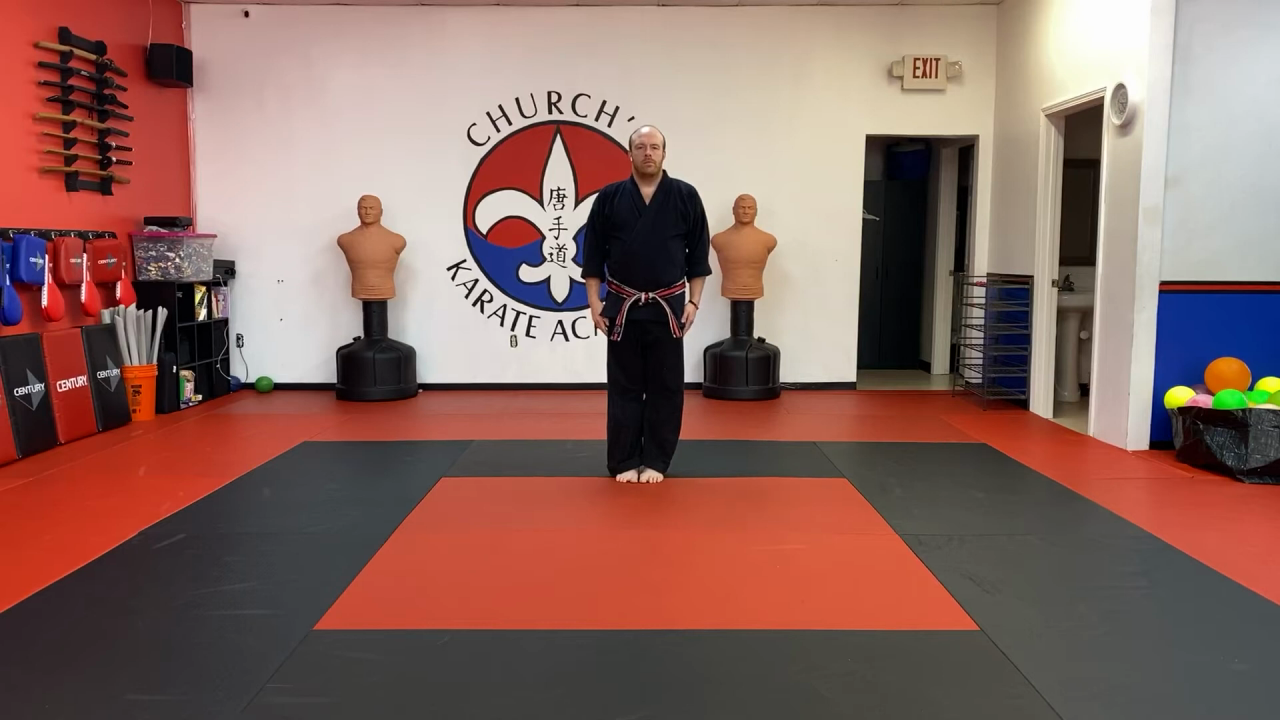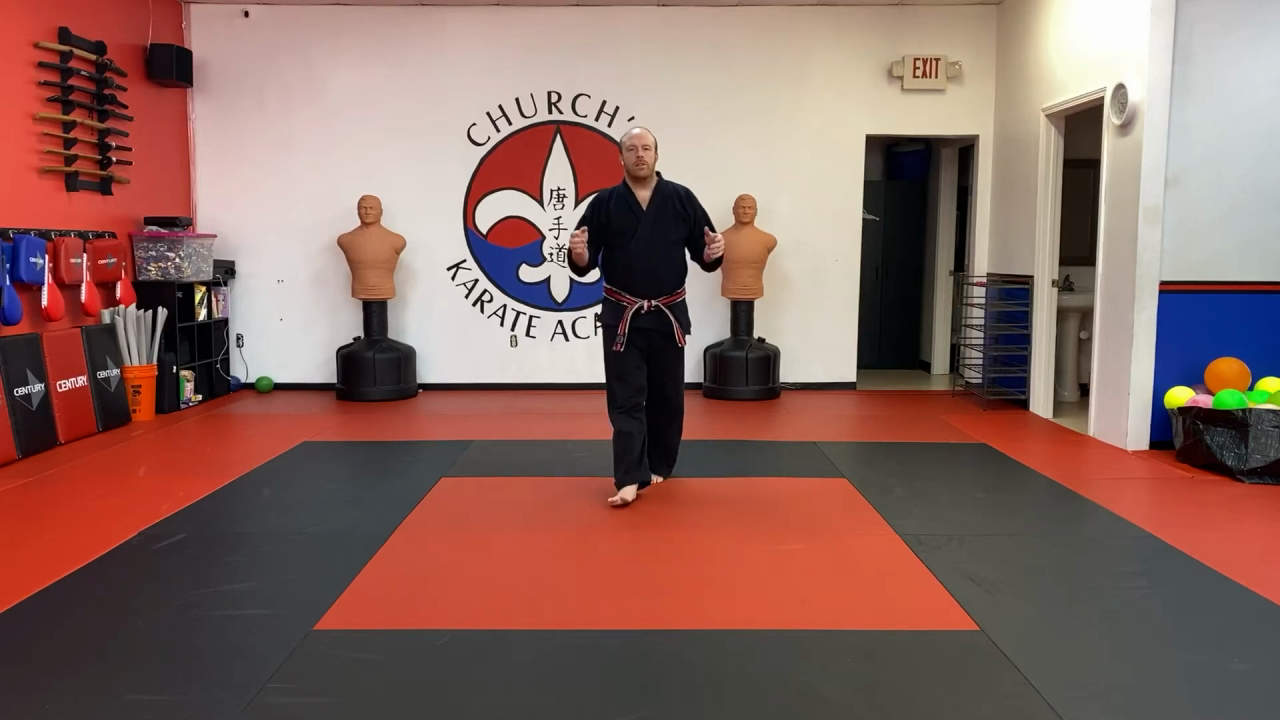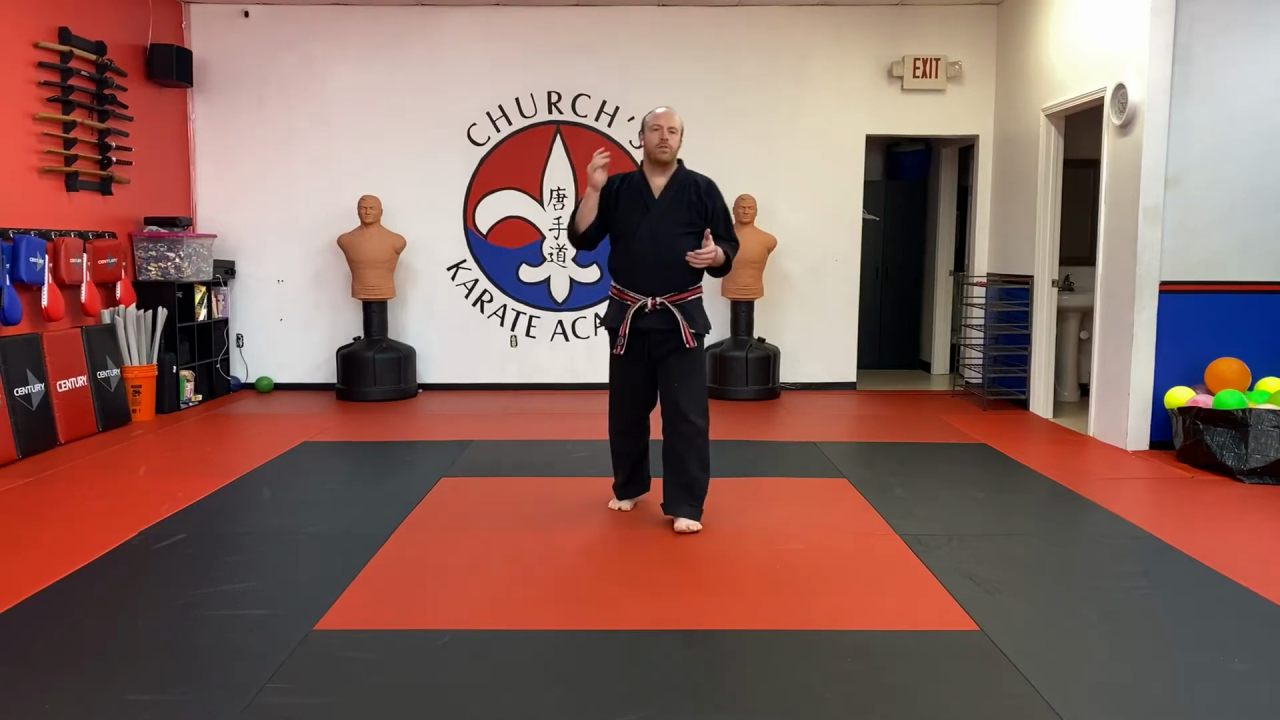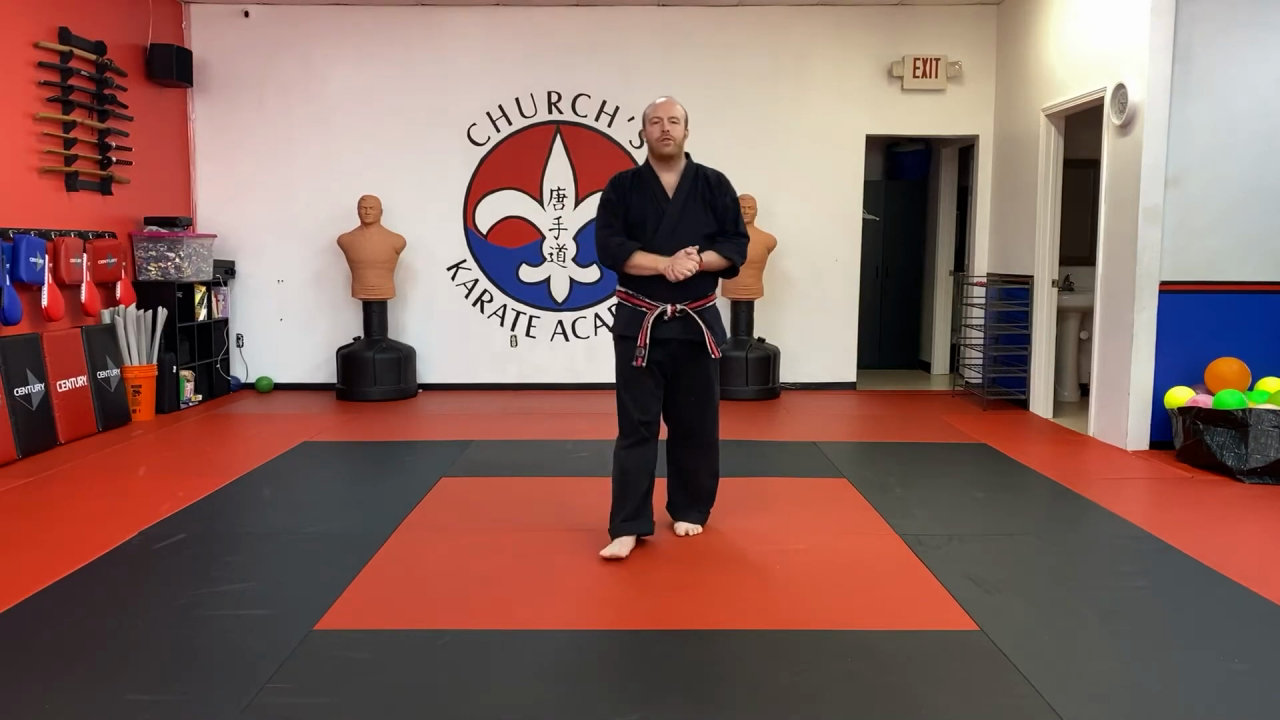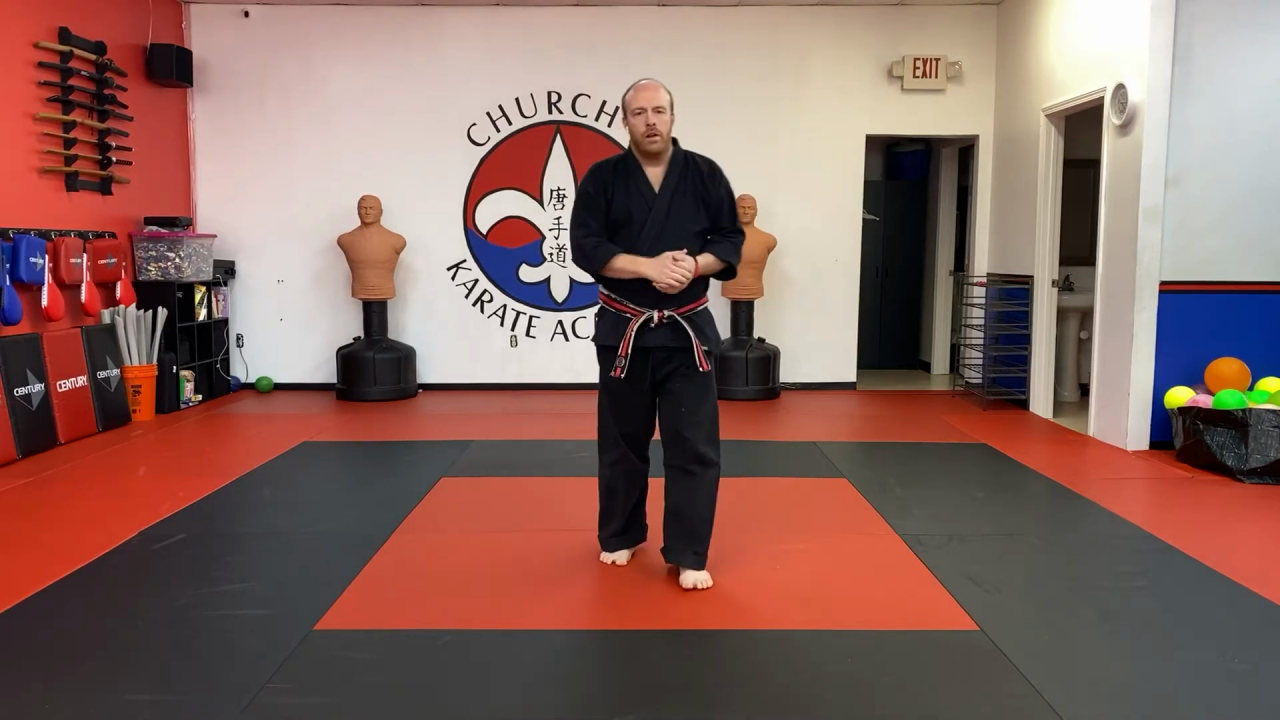
dt=1s
person 1, frame 1
left shoulder: (685, 196)
right shoulder: (609, 197)
left elbow: (698, 254)
right elbow: (593, 254)
left wrist: (693, 302)
right wrist: (595, 301)
left hip: (667, 306)
right hip: (622, 307)
left knee: (665, 388)
right knee: (624, 387)
left ankle: (655, 461)
right ankle: (625, 462)
person 1, frame 2
left shoulder: (681, 199)
right shoulder: (604, 203)
left elbow: (703, 251)
right elbow: (585, 263)
left wrist: (713, 252)
right wrist: (578, 254)
left hip: (668, 315)
right hip: (622, 316)
left knee: (667, 398)
right knee: (626, 399)
left ankle: (658, 465)
right ankle: (629, 480)
person 1, frame 3
left shoulder: (702, 189)
right shoulder: (617, 187)
left elbow: (727, 247)
right elbow: (582, 238)
left wrist: (715, 255)
right wrist: (592, 191)
left hip: (681, 316)
right hip: (629, 315)
left knee: (686, 412)
right knee: (627, 409)
left ankle: (685, 505)
right ankle: (629, 486)
person 1, frame 4
left shoulder: (714, 185)
right shoulder: (622, 187)
left elbow: (736, 247)
right elbow: (610, 248)
left wrist: (697, 262)
right wrist: (666, 263)
left hip: (696, 323)
right hip: (640, 323)
left knee: (696, 423)
right knee: (636, 425)
left ankle: (690, 509)
right ankle: (628, 526)
person 1, frame 5
left shoulder: (704, 174)
right shoulder: (602, 177)
left elbow: (731, 240)
right elbow: (586, 248)
left wrist: (696, 265)
right wrist: (648, 266)
left hip: (687, 329)
right hip: (623, 329)
left knee: (693, 444)
right knee: (622, 440)
left ankle: (688, 555)
right ankle: (620, 535)
